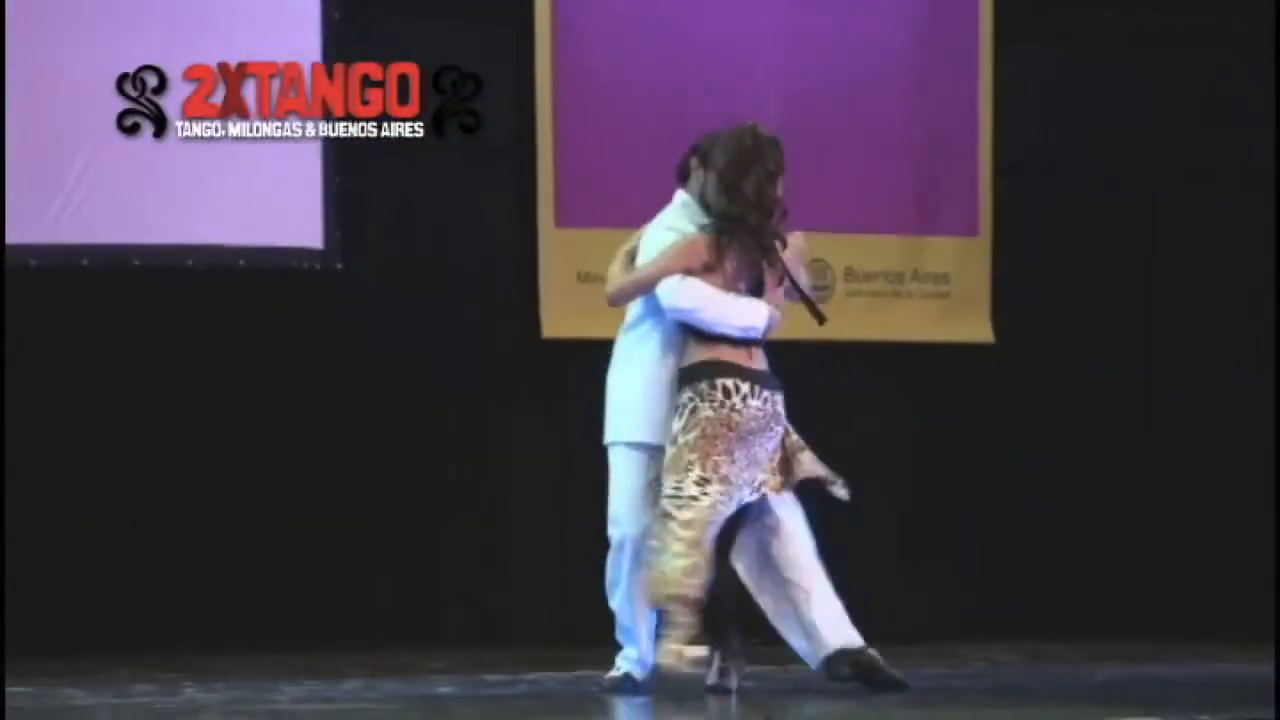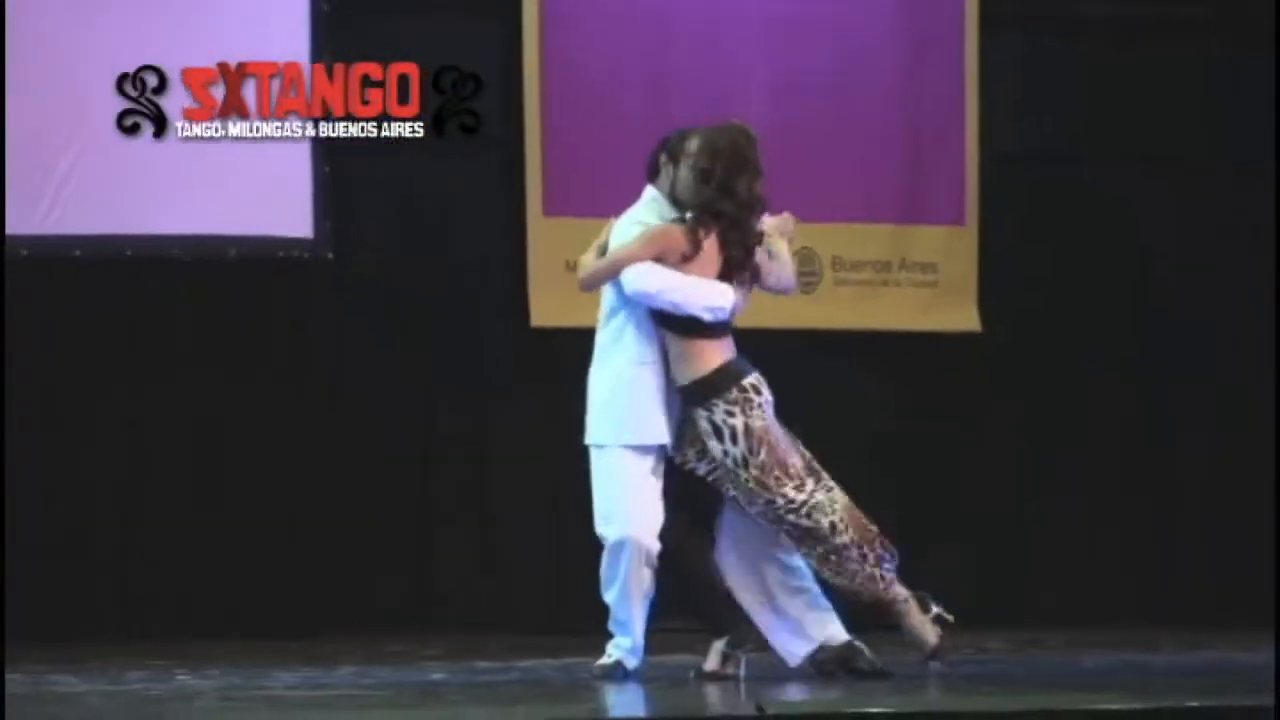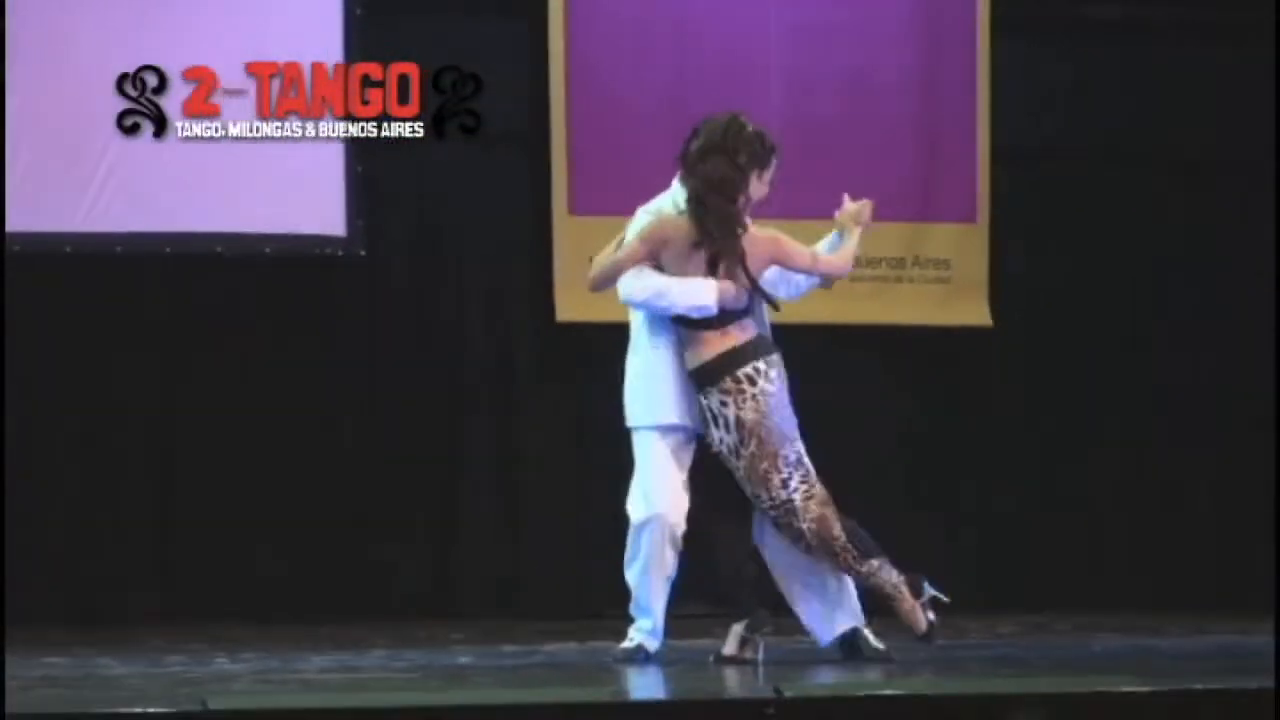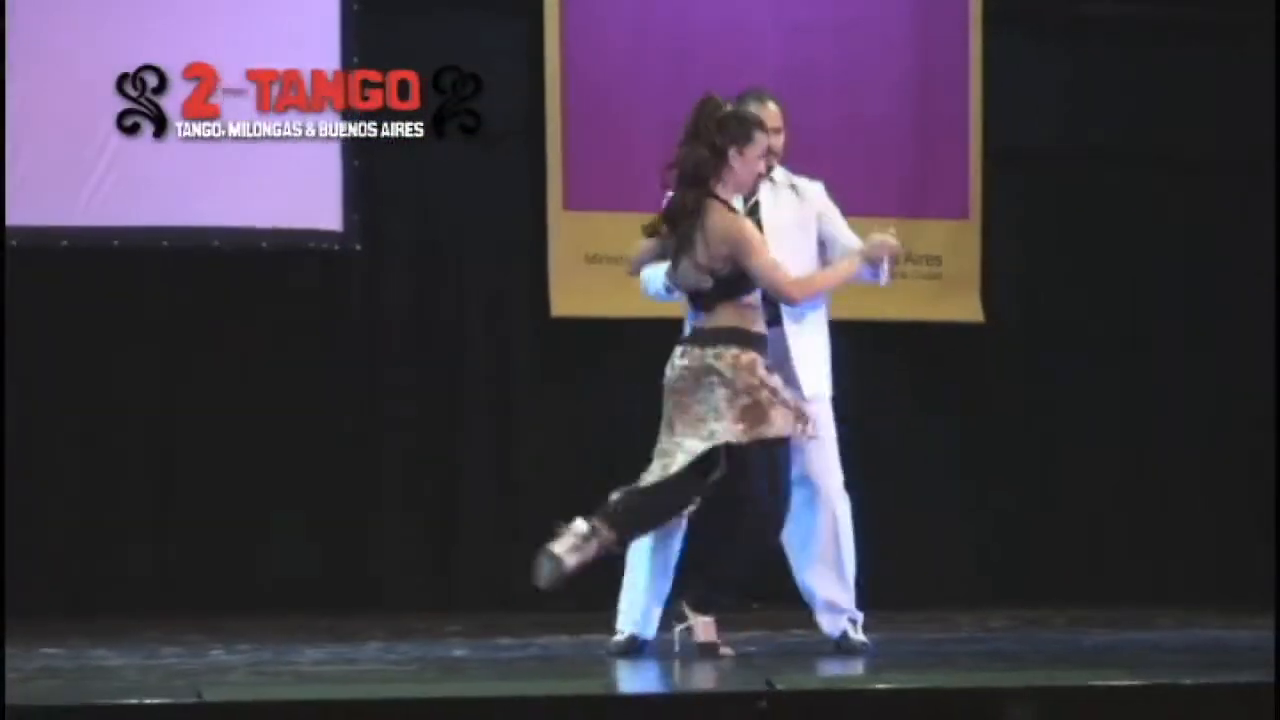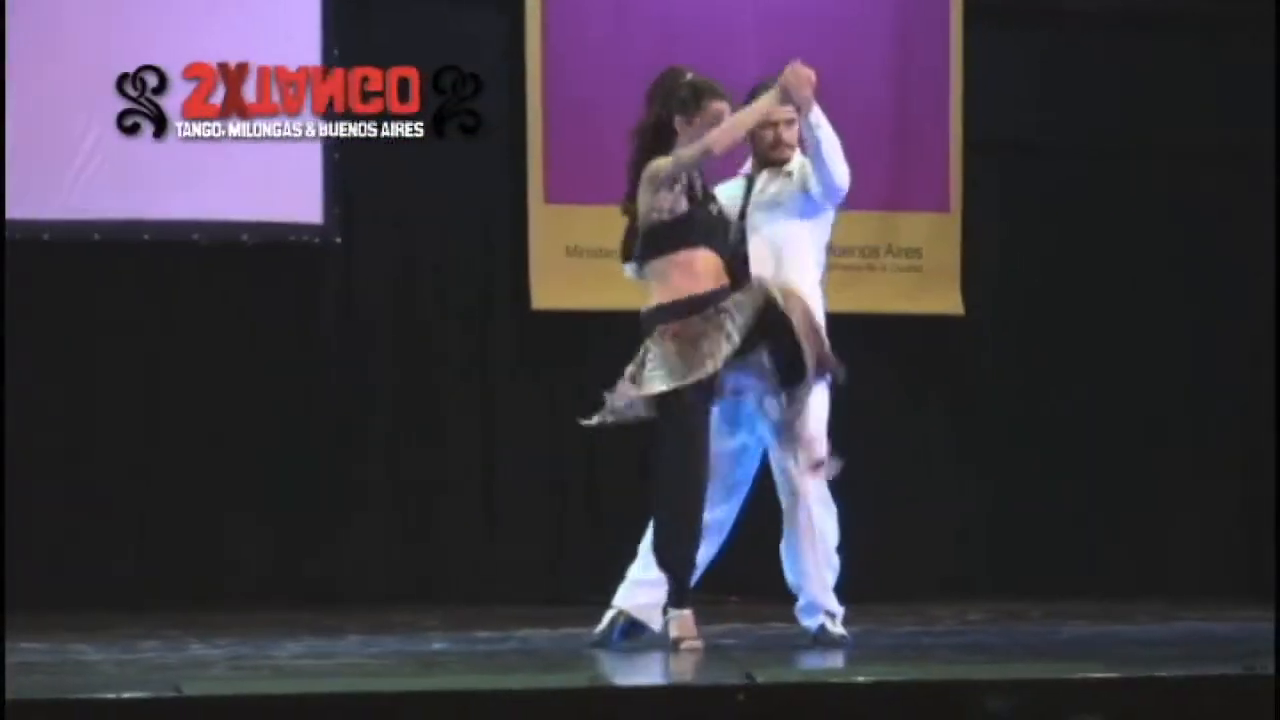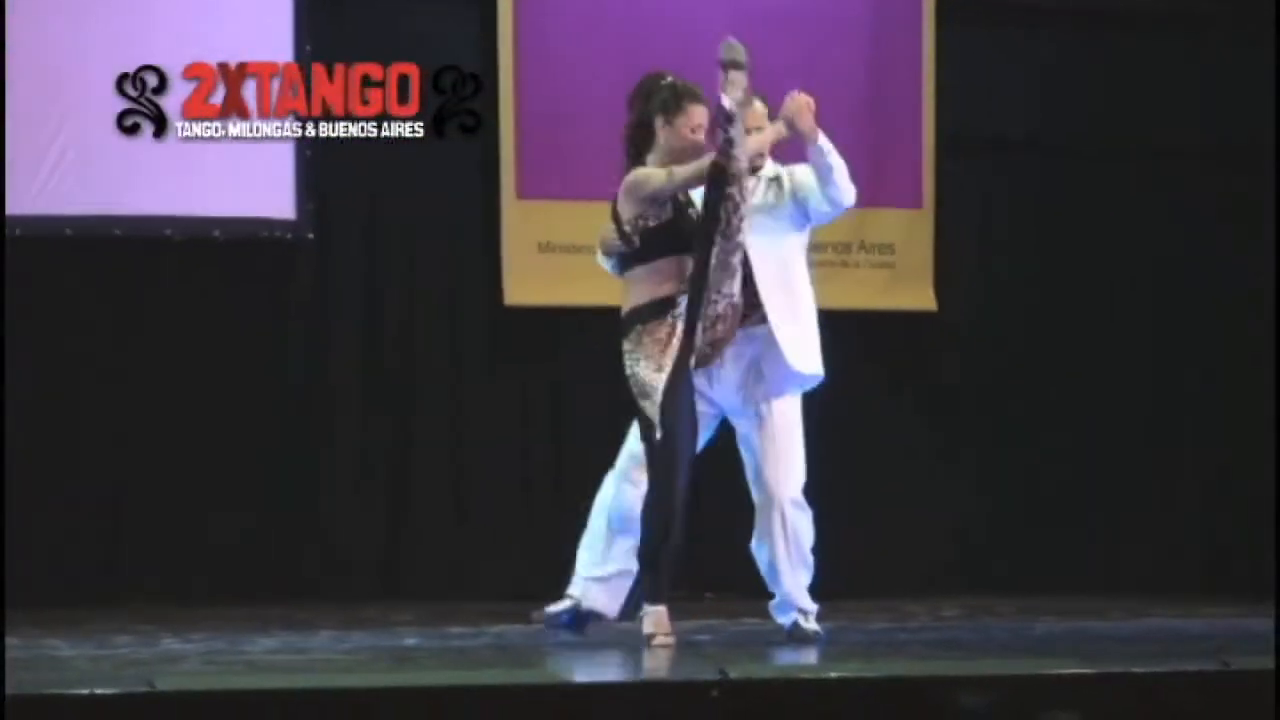
dt=0.3s
person 1, frame 1
left shoulder: (701, 249)
right shoulder: (779, 256)
left hip: (709, 396)
right hip: (762, 398)
left knee: (683, 516)
left ankle: (680, 631)
person 1, frame 2
left shoulder: (670, 239)
right shoulder: (747, 246)
left elbow: (587, 278)
right elbow: (786, 280)
left wrist: (600, 245)
right wrist: (777, 237)
left hip: (722, 405)
right hip: (737, 393)
left knee: (809, 510)
left ankle: (901, 602)
person 1, frame 3
left shoulder: (669, 228)
right shoulder: (761, 239)
left elbow: (597, 280)
right elbow: (834, 266)
left wrist: (621, 244)
right wrist: (851, 227)
left hip: (725, 390)
right hip: (759, 374)
left knee: (792, 503)
person 1, frame 4
left shoulder: (681, 216)
right shoulder: (732, 227)
left elbow: (642, 262)
right elbow: (794, 292)
right wrist: (859, 259)
left hip: (693, 363)
right hip: (737, 367)
left knee: (675, 483)
person 1, frame 5
left shoulder: (697, 190)
right shoulder: (659, 174)
right elbow: (713, 147)
right wrist: (777, 95)
left hip: (718, 325)
right hip: (675, 333)
left knee: (778, 312)
right knee: (683, 476)
left ankle: (794, 433)
right ankle: (679, 611)
person 1, frame 6
left shoulder: (675, 192)
right shoulder: (641, 183)
right elbow: (697, 168)
right wrist: (777, 131)
left hip: (689, 325)
right hip: (654, 335)
right knee: (668, 476)
right ankle: (654, 608)
person 2, frame 1
right shoulder: (669, 233)
right elbow: (678, 296)
right wrist: (759, 315)
right hip: (652, 411)
left knee: (771, 523)
right knee: (635, 535)
left ankle: (836, 647)
right ankle: (635, 657)
person 2, frame 2
right shoulder: (637, 226)
left elbow: (698, 292)
right elbow: (644, 282)
right wrist: (723, 299)
right hip: (632, 408)
left knee: (746, 523)
right knee: (633, 534)
left ankle: (819, 639)
right ankle: (624, 647)
person 2, frame 3
right shoulder: (659, 217)
left elbow: (786, 282)
right elbow: (634, 286)
left wrist: (842, 239)
right wrist: (712, 292)
right hip: (668, 393)
right knee: (658, 513)
left ankle: (844, 623)
right ankle: (645, 629)
person 2, frame 4
left shoulder: (806, 195)
left elbow: (845, 260)
right elbow: (655, 274)
left wrist: (872, 259)
right wrist: (673, 275)
left hip: (795, 367)
left knee: (822, 489)
left ankle: (840, 618)
right ankle: (636, 622)
person 2, frame 5
left shoulder: (809, 183)
right shoulder: (725, 196)
left elbow: (836, 177)
left wrist: (810, 108)
left knee: (804, 488)
right knee: (706, 489)
left ankle: (822, 613)
right ankle: (640, 603)
person 2, frame 6
left shoulder: (792, 187)
right shoulder: (694, 200)
left elbow: (840, 196)
left wrist: (809, 135)
right wrist: (616, 249)
left hip: (767, 359)
right hip: (697, 360)
left knee: (779, 492)
right knee: (636, 470)
left ankle: (795, 609)
right ankle: (591, 592)
